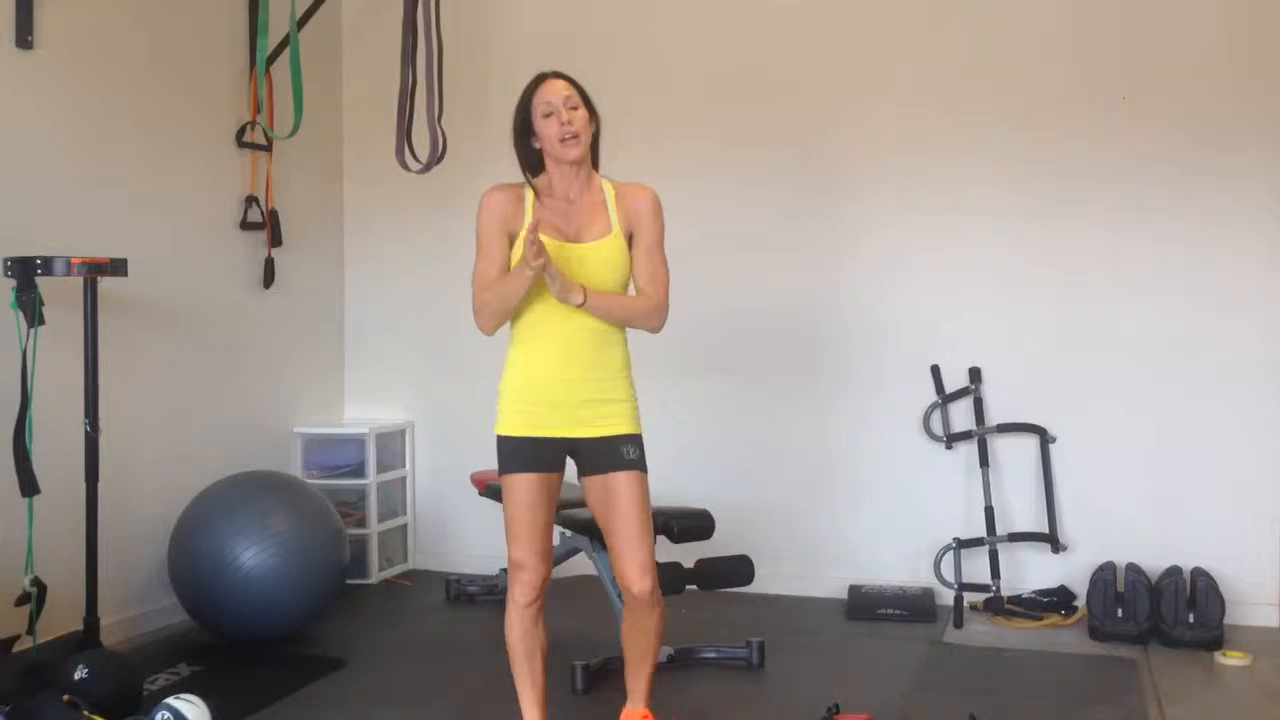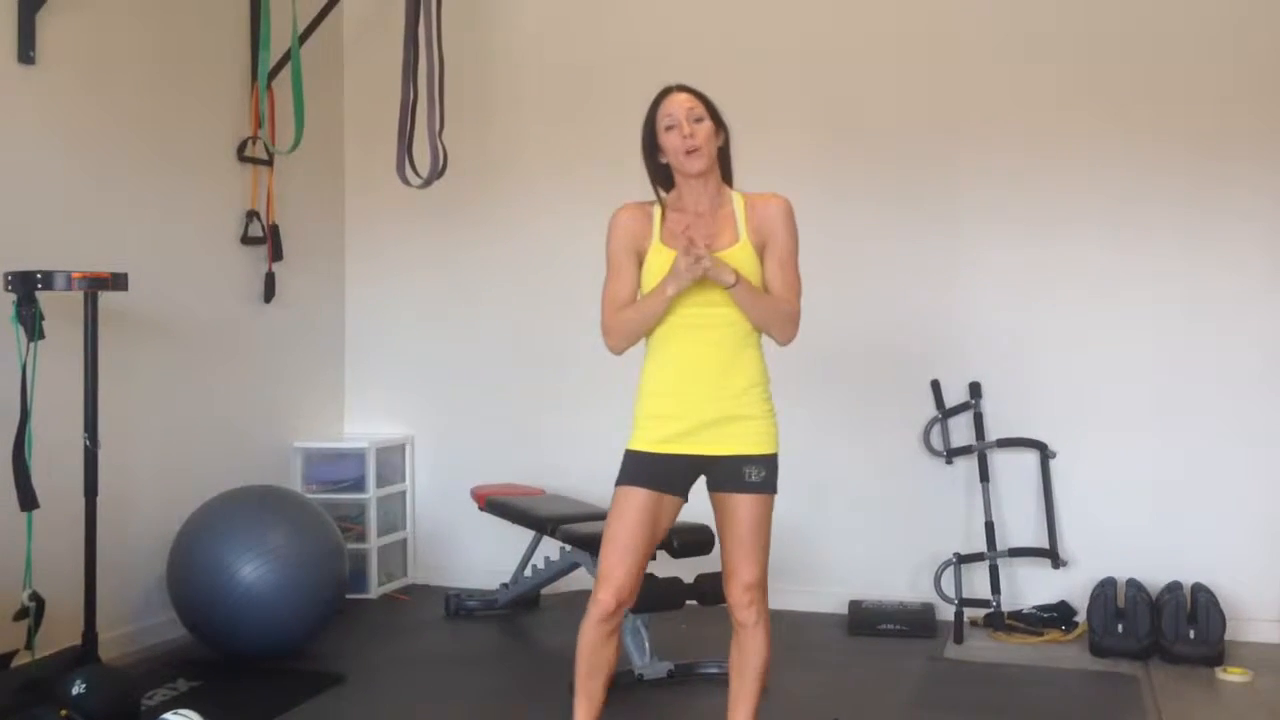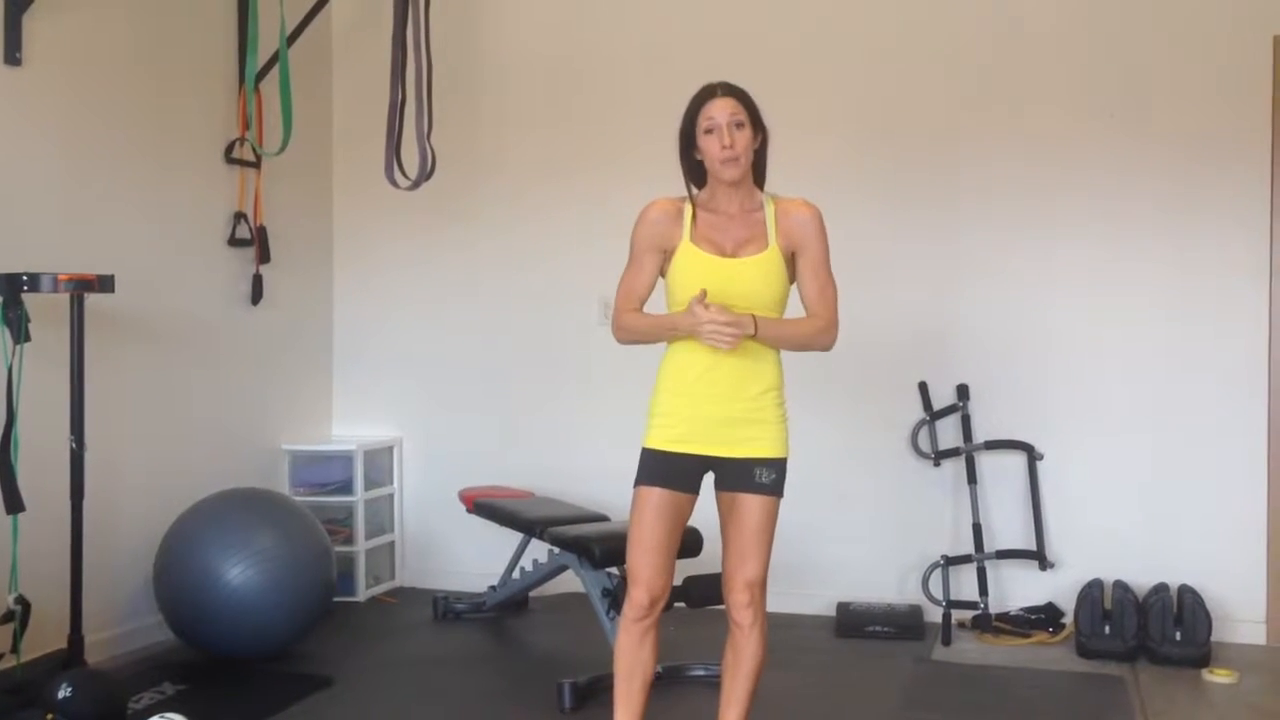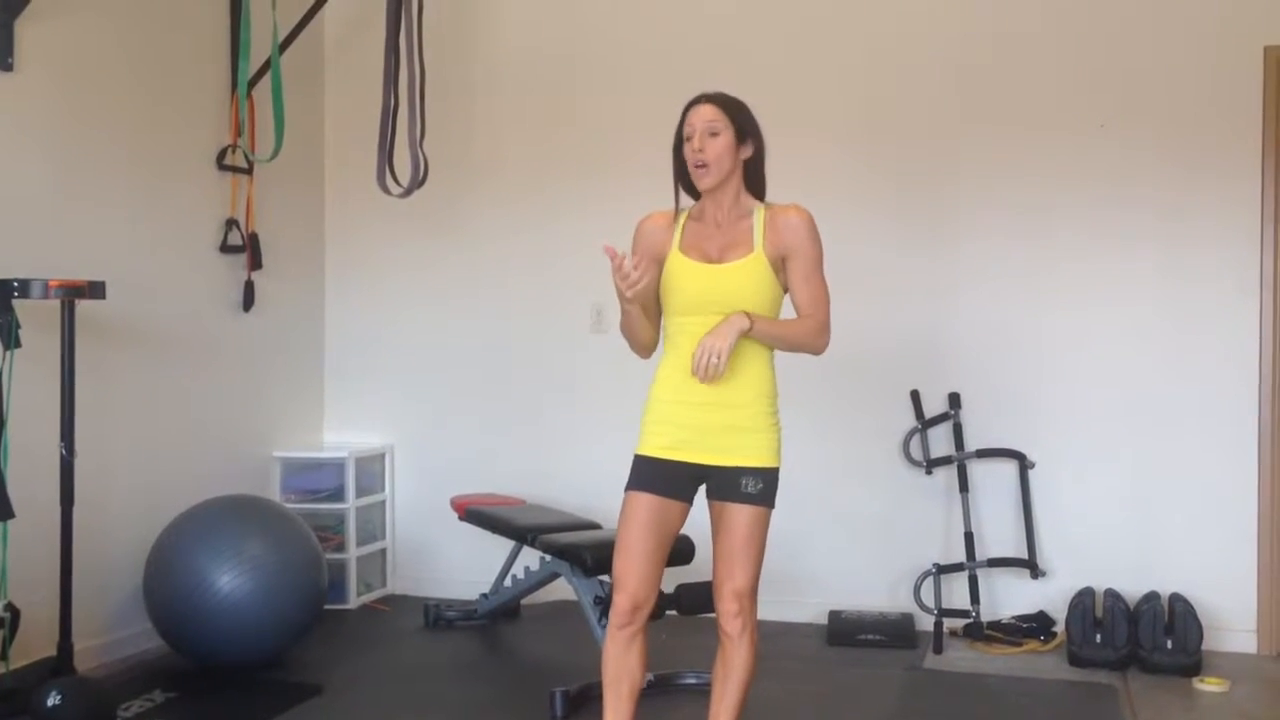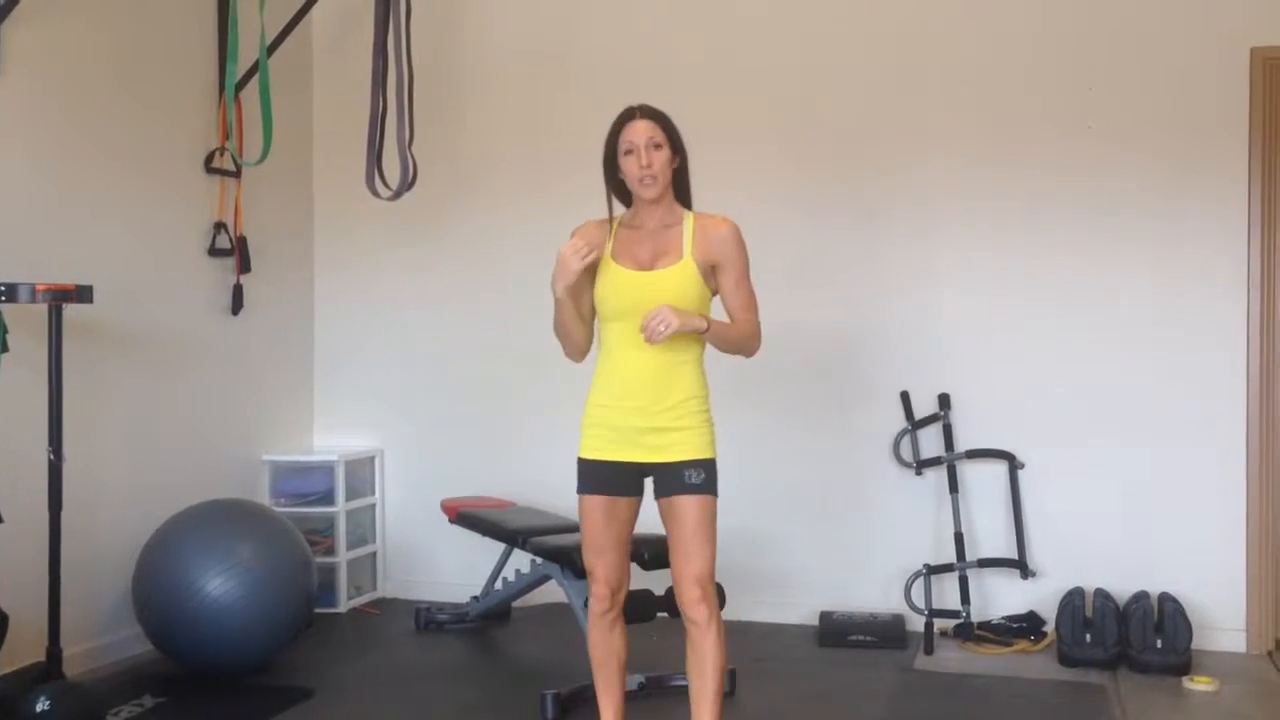
dt=1s
person 1, frame 1
left shoulder: (635, 202)
right shoulder: (505, 204)
left elbow: (654, 311)
right elbow: (487, 316)
left wrist: (573, 290)
right wrist: (528, 269)
left hip: (609, 413)
right hip: (530, 412)
left knee: (640, 583)
right knee: (527, 578)
person 1, frame 2
left shoulder: (768, 213)
right shoulder: (634, 223)
left elbow: (786, 325)
right elbow: (615, 335)
left wrist: (724, 272)
right wrist: (676, 281)
left hip: (742, 429)
right hip: (661, 430)
left knee: (746, 599)
right knee: (609, 596)
person 1, frame 3
left shoulder: (797, 220)
right shoulder: (662, 219)
left elbow: (823, 330)
right elbow: (623, 322)
left wrist: (747, 324)
right wrist: (686, 322)
left hip: (756, 431)
right hip: (676, 427)
left knee: (746, 600)
right knee: (643, 596)
person 1, frame 4
left shoulder: (788, 225)
right shoulder: (657, 229)
left elbow: (816, 334)
right elbow: (643, 344)
left wrist: (742, 321)
right wrist: (628, 300)
left hip: (746, 441)
right hip: (667, 436)
left knee: (735, 610)
right knee: (627, 604)
person 1, frame 5
left shoulder: (715, 235)
right shoulder: (592, 238)
left elbow: (749, 338)
right elbow: (575, 347)
left wrist: (695, 322)
right wrist: (562, 289)
left hip: (682, 437)
right hip: (607, 436)
left knee: (696, 598)
right knee: (604, 593)
